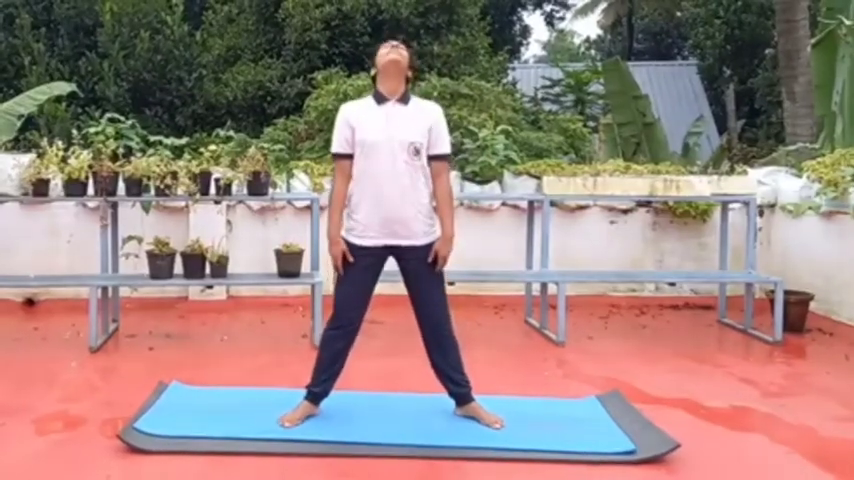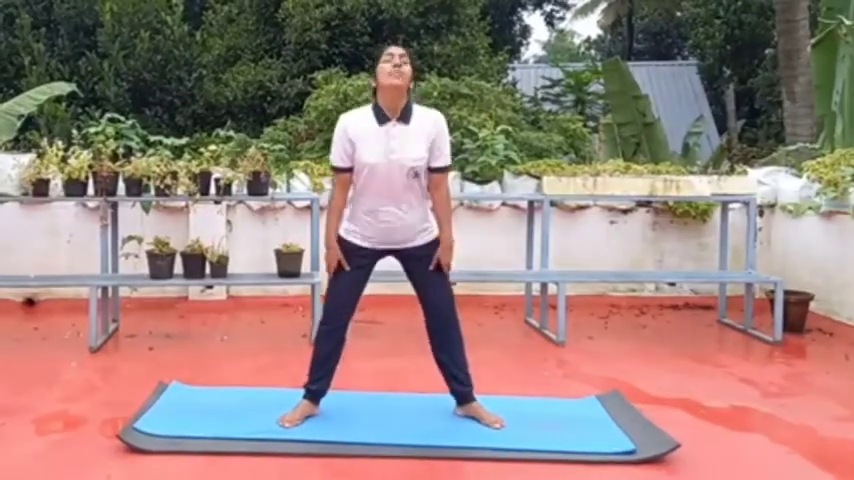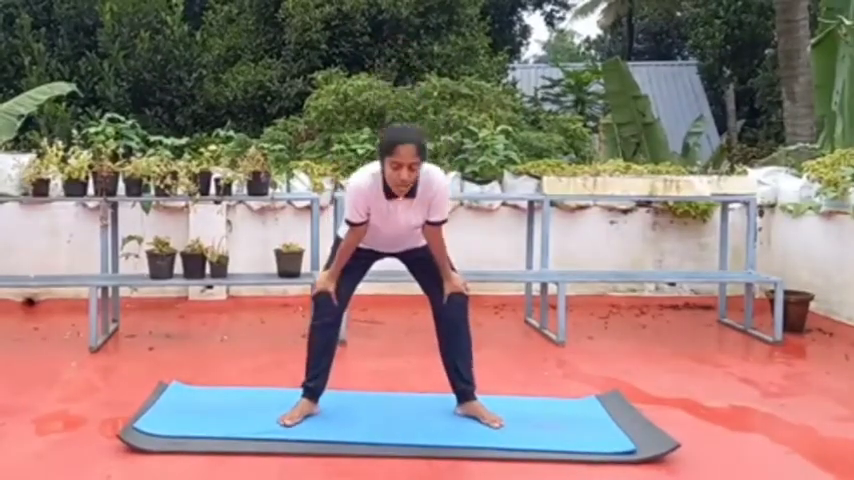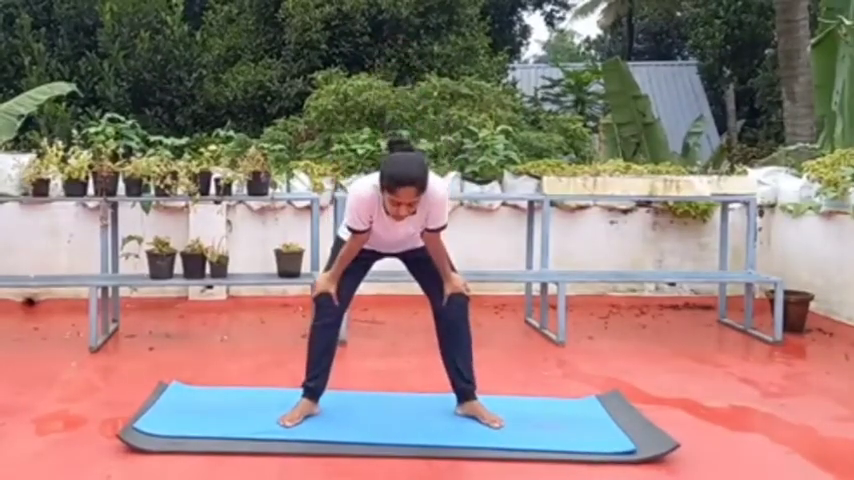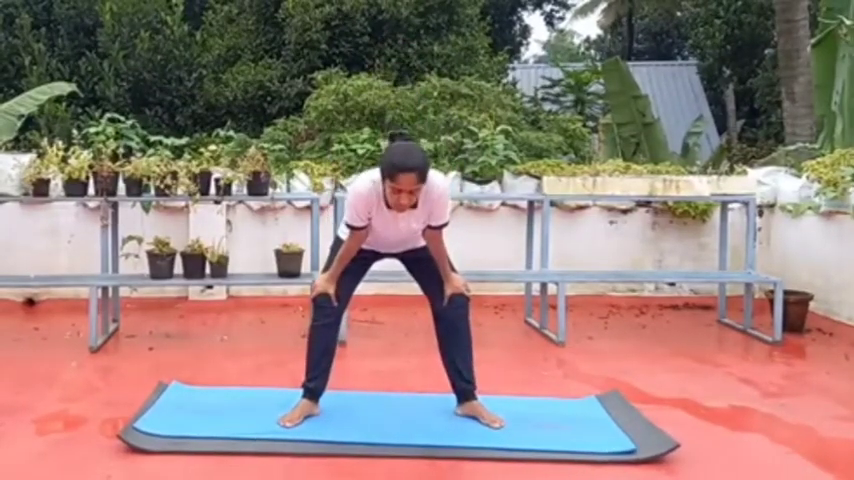
dt=0.5s
person 1, frame 1
left shoulder: (430, 112)
right shoulder: (352, 112)
left elbow: (440, 176)
right elbow: (342, 177)
left wrist: (447, 232)
right wrist: (334, 233)
left hip: (418, 237)
right hip: (363, 236)
left knee: (436, 320)
right knee: (344, 319)
left ankle: (465, 400)
right ankle: (312, 399)
person 1, frame 2
left shoulder: (433, 123)
right shoulder: (351, 124)
left elbow: (438, 188)
right elbow: (341, 189)
left wrist: (447, 241)
right wrist: (331, 243)
left hip: (419, 239)
right hip: (359, 239)
left knee: (443, 314)
right knee: (334, 316)
left ankle: (466, 400)
right ankle: (310, 399)
person 1, frame 3
left shoulder: (436, 182)
right shoulder: (361, 183)
left elbow: (433, 235)
right elbow: (354, 235)
left wrist: (448, 277)
right wrist: (331, 275)
left hip: (414, 244)
right hip: (364, 243)
left knee: (453, 305)
right knee: (326, 307)
left ankle: (467, 400)
right ankle: (309, 399)
person 1, frame 4
left shoulder: (437, 192)
right shoulder: (362, 192)
left elbow: (432, 240)
right elbow: (356, 241)
left wrist: (449, 278)
right wrist: (331, 277)
left hip: (415, 244)
right hip: (363, 243)
left knee: (453, 303)
right knee: (328, 305)
left ankle: (468, 399)
right ankle: (309, 399)
person 1, frame 5
left shoulder: (438, 188)
right shoulder: (362, 188)
left elbow: (433, 239)
right elbow: (355, 239)
left wrist: (449, 278)
right wrist: (330, 277)
left hip: (414, 245)
right hip: (363, 243)
left knee: (454, 304)
right knee: (326, 305)
left ankle: (468, 400)
right ankle: (310, 399)
